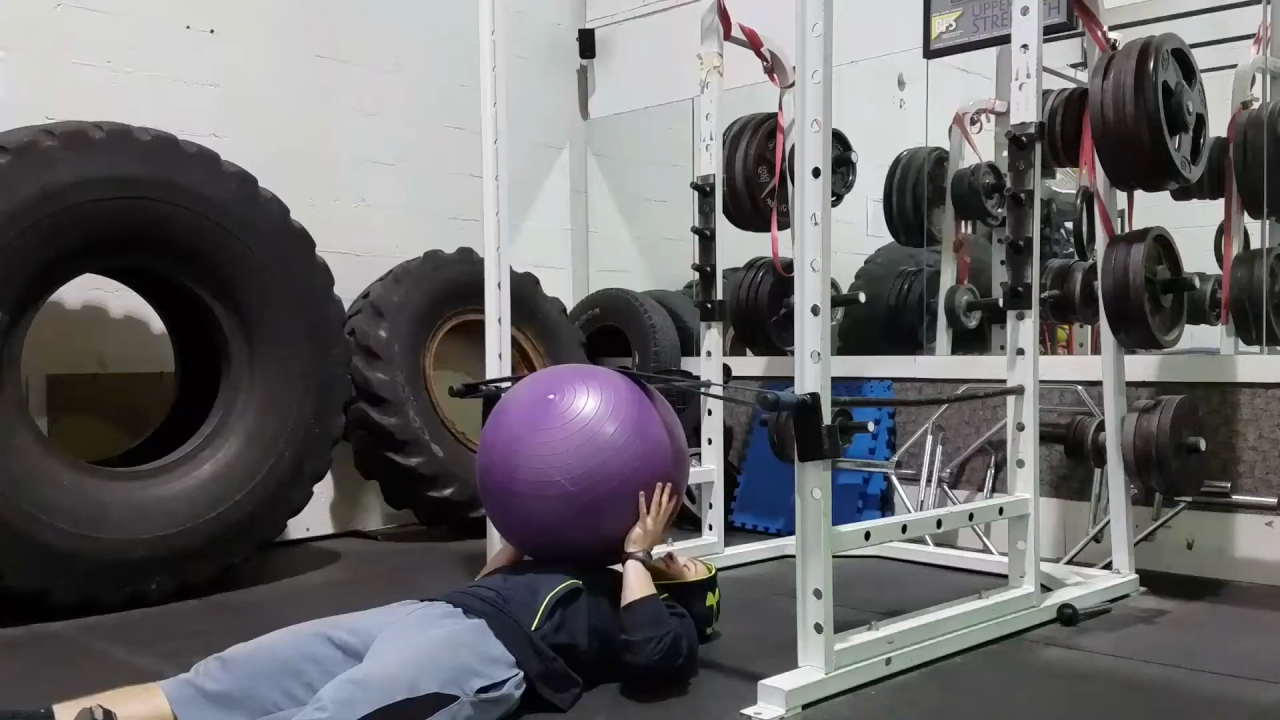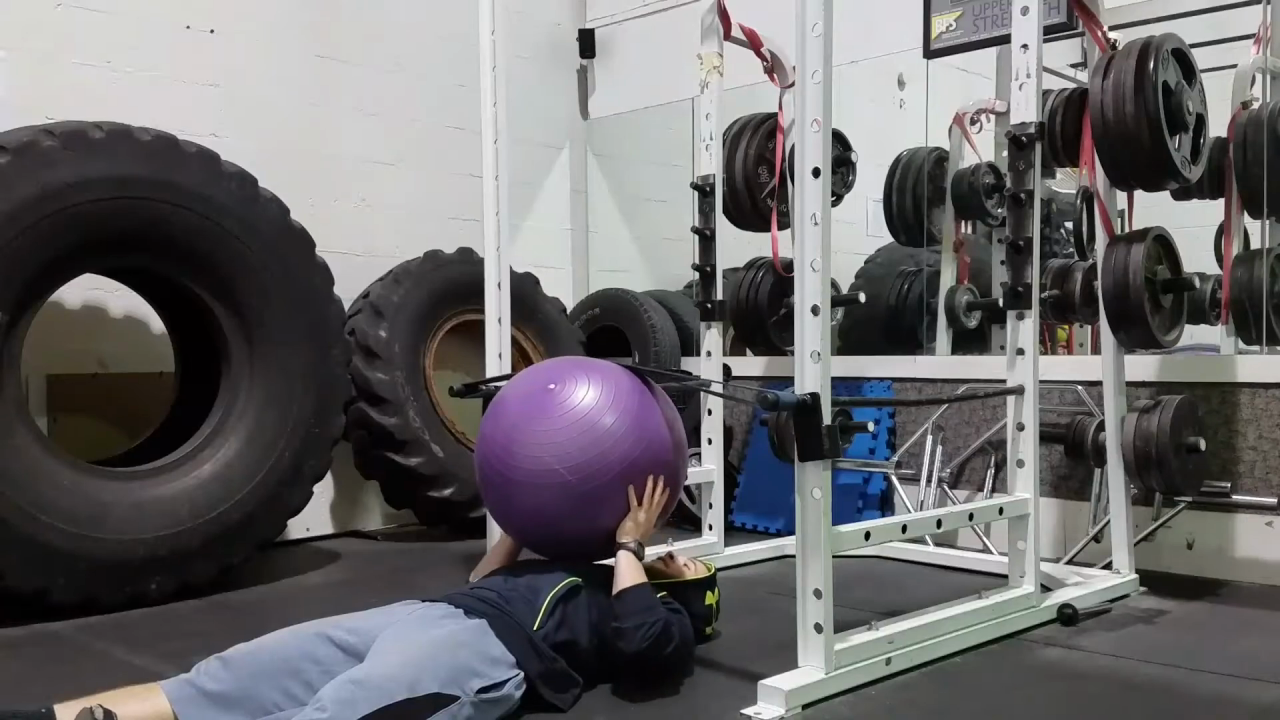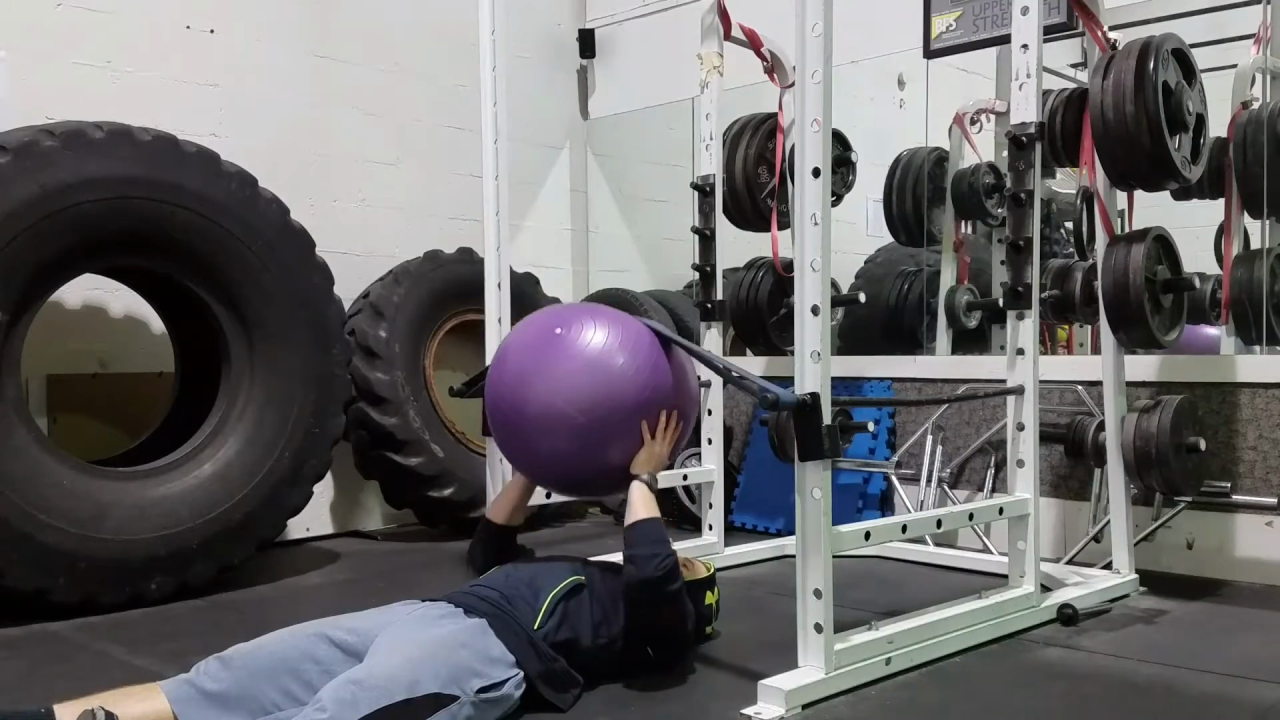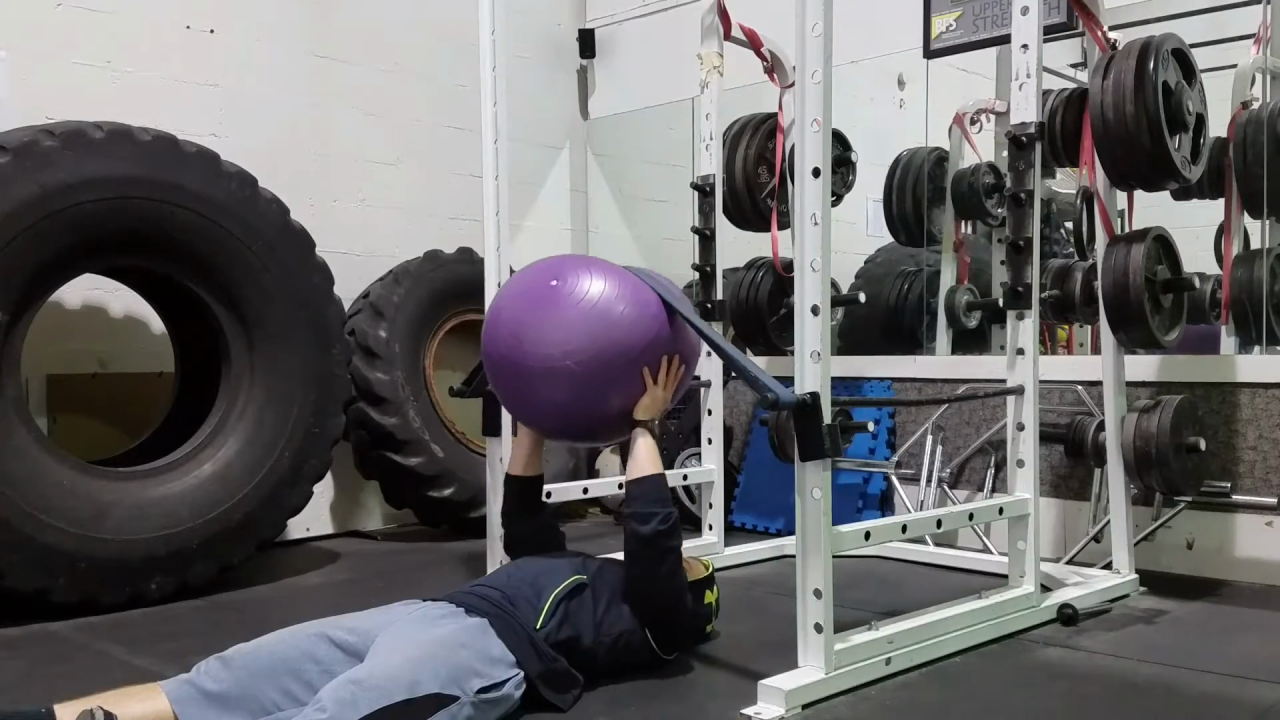
dt=0.5s
person 1, frame 1
left shoulder: (673, 628)
right shoulder: (593, 579)
left elbow: (647, 654)
right elbow: (486, 583)
left wrist: (638, 550)
left hip: (491, 653)
right hip: (421, 613)
person 1, frame 2
left shoulder: (668, 626)
right shoulder: (592, 578)
left elbow: (636, 641)
right elbow: (482, 582)
left wrist: (630, 543)
left hip: (491, 651)
right hip: (423, 614)
person 1, frame 3
left shoulder: (664, 625)
right shoulder: (579, 578)
left elbow: (651, 573)
right elbow: (488, 551)
left wrist: (642, 478)
left hip: (491, 650)
right hip: (421, 614)
person 1, frame 4
left shoulder: (661, 618)
right shoulder: (575, 573)
left elbow: (652, 530)
right elbow: (521, 512)
left wrist: (644, 424)
left hip: (489, 649)
right hip: (423, 615)
